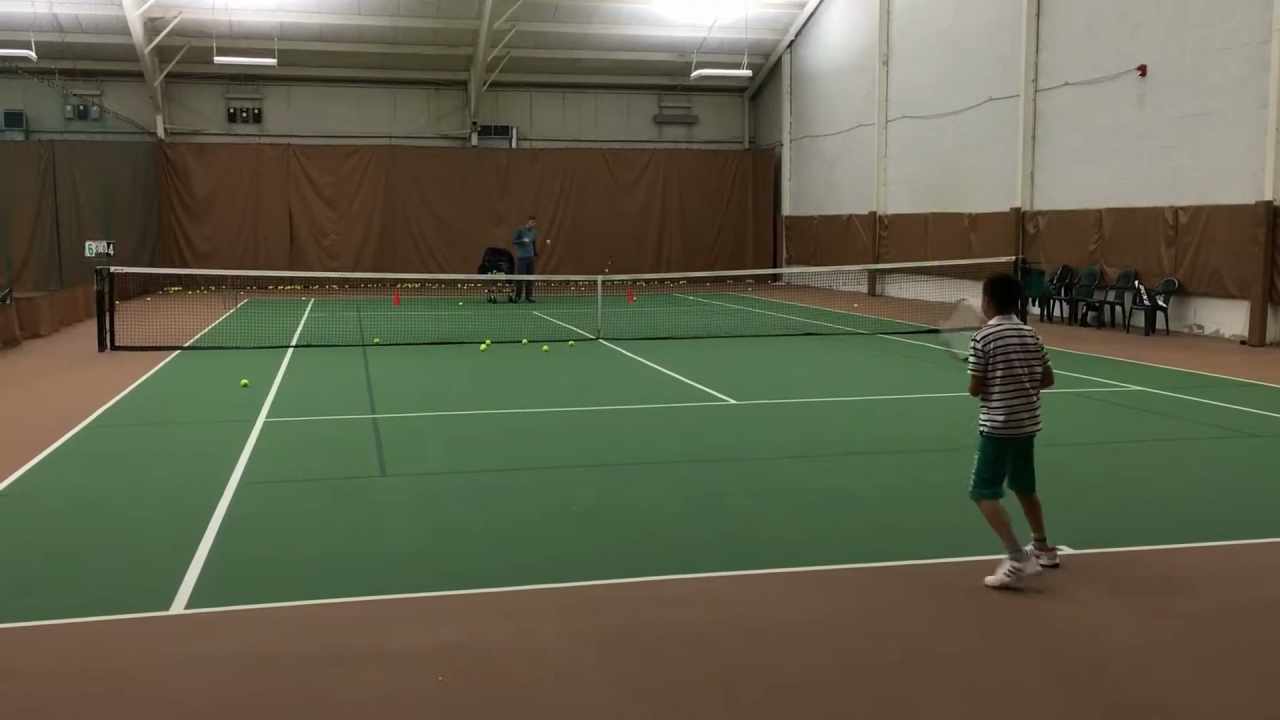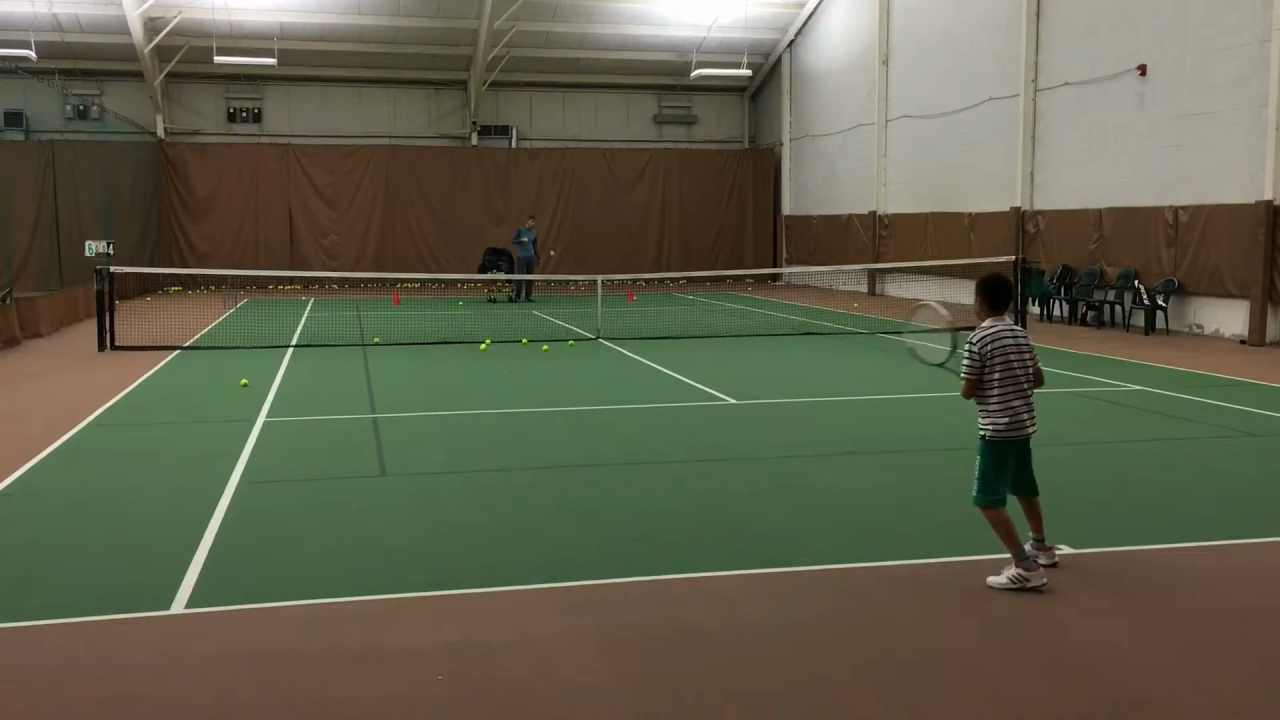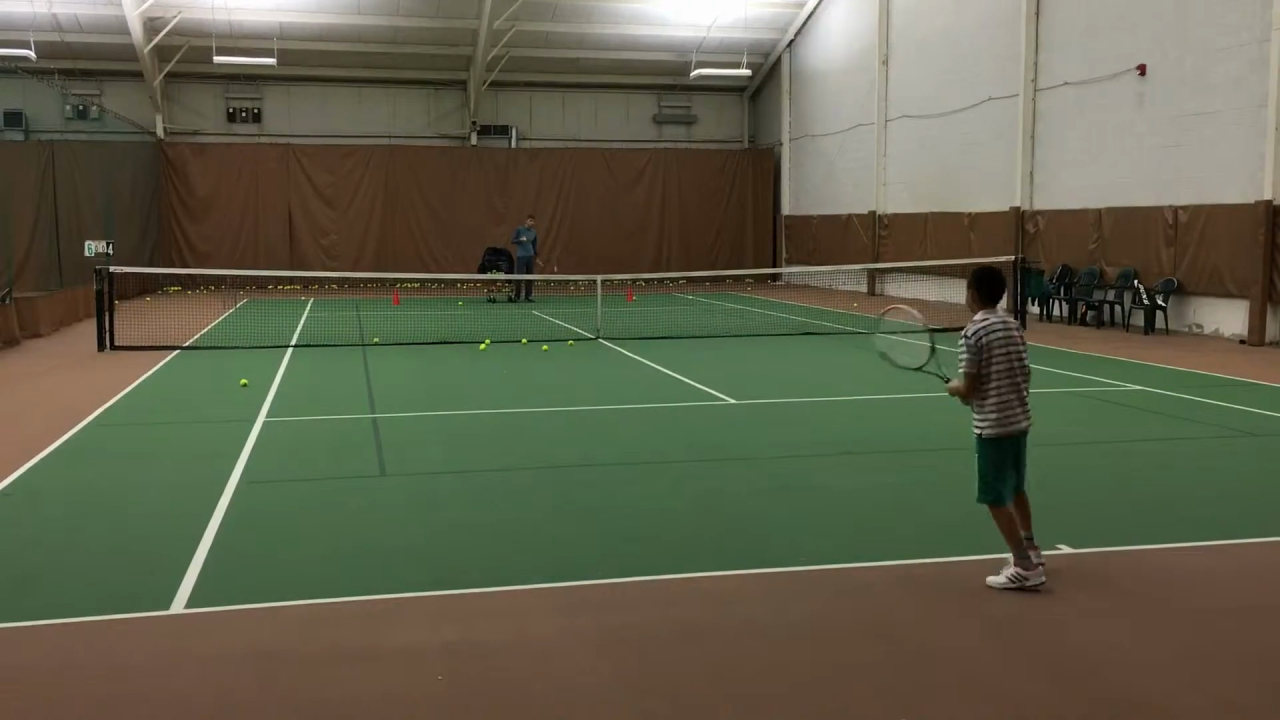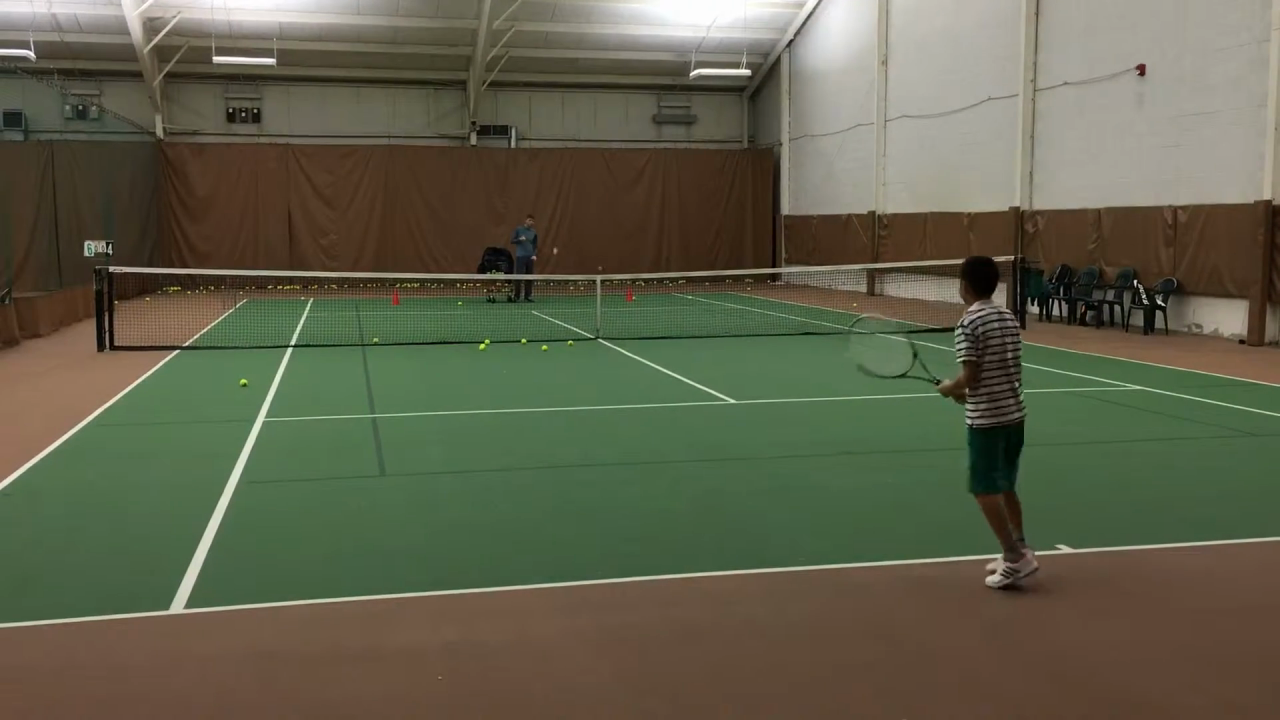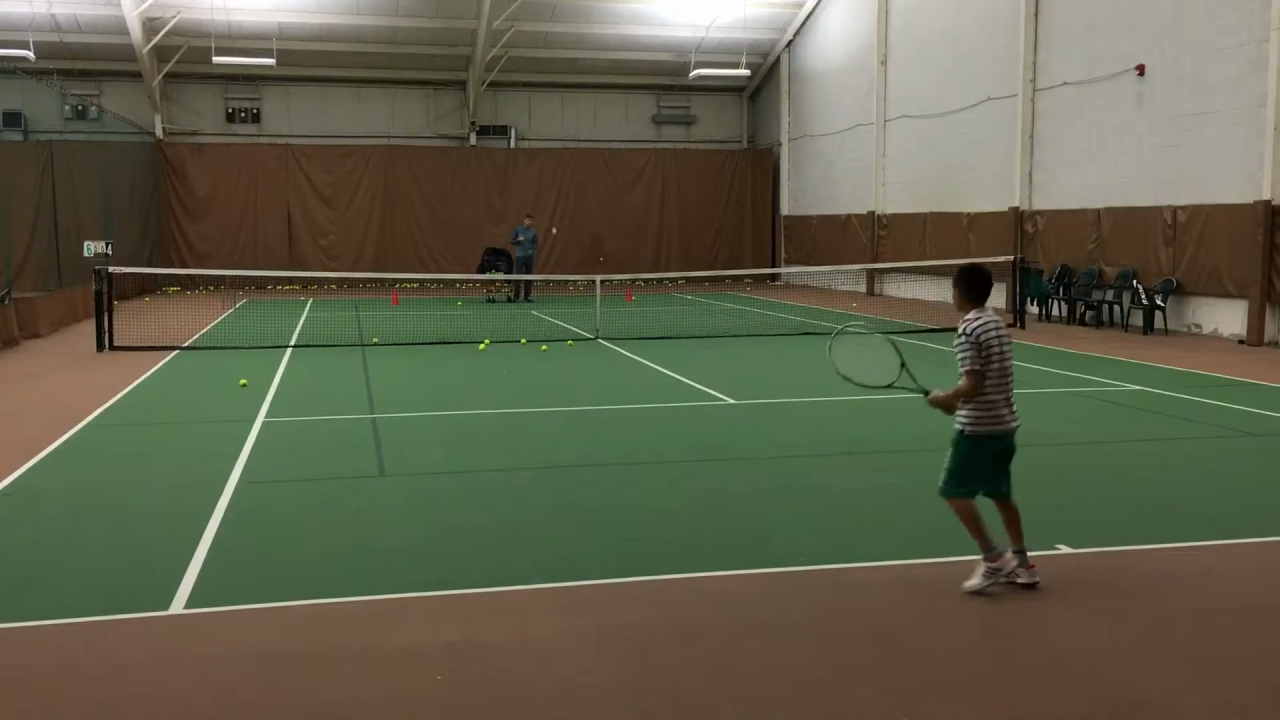
dt=0.1s
person 1, frame 1
left shoulder: (983, 337)
right shoulder: (1030, 334)
left elbow: (975, 388)
right elbow: (1048, 380)
left hip: (998, 427)
right hip: (1028, 422)
left knee: (984, 494)
right knee: (1024, 487)
left ankle: (1020, 560)
right ankle: (1042, 548)
person 1, frame 2
left shoulder: (978, 339)
right shoulder: (1021, 335)
left elbow: (967, 392)
right elbow: (1038, 380)
left wrist: (984, 386)
left hip: (997, 430)
right hip: (1024, 424)
left knee: (989, 501)
right knee: (1025, 489)
left ankle: (1026, 567)
right ankle: (1040, 547)
person 1, frame 3
left shoulder: (973, 333)
right shoulder: (1013, 326)
left elbow: (969, 386)
right elbow: (1025, 376)
left wrist: (957, 390)
left hip: (994, 426)
right hip: (1019, 421)
left knee: (995, 498)
right knee: (1014, 488)
left ankle: (1026, 567)
right ankle: (1030, 549)
person 1, frame 4
left shoulder: (968, 323)
right shoulder: (1009, 318)
left elbow: (970, 377)
right elbow: (1013, 368)
left wrist: (949, 388)
left hip: (986, 417)
right hip: (1013, 413)
left knee: (985, 488)
right knee: (1005, 485)
left ankle: (1015, 558)
right ankle: (1019, 550)
person 1, frame 5
left shoulder: (968, 331)
right shoulder: (998, 325)
left elbow: (973, 385)
left wrist: (944, 399)
right wrist: (957, 400)
left hip: (978, 426)
right hip: (1004, 422)
left knee: (955, 492)
right knee: (1001, 494)
left ankle: (993, 558)
right ankle: (1021, 563)
